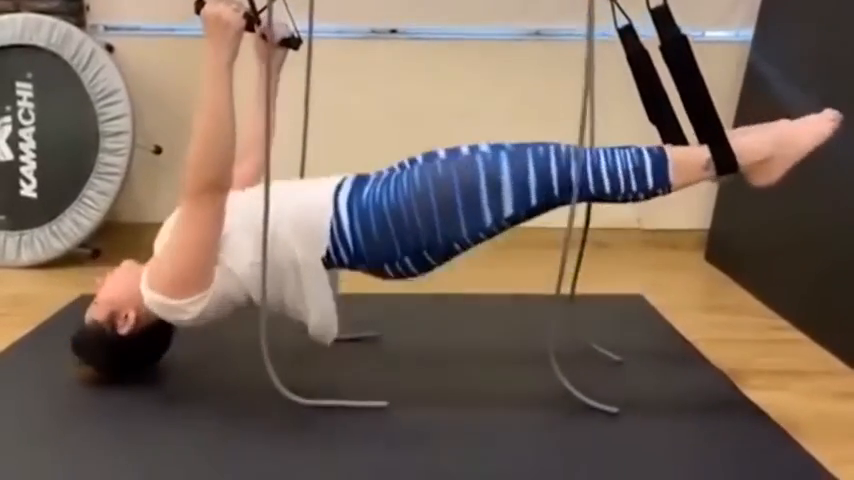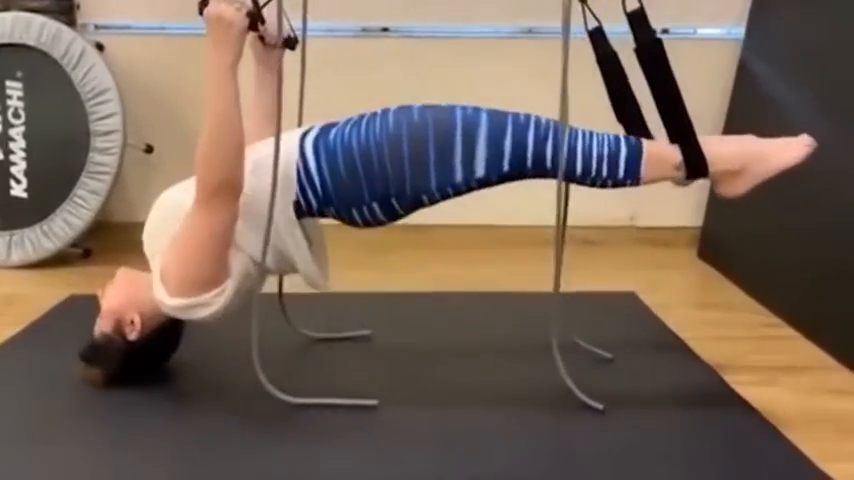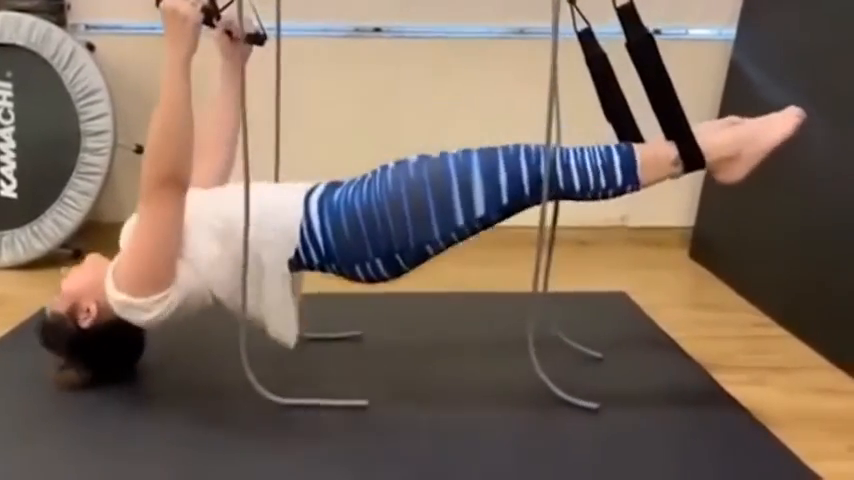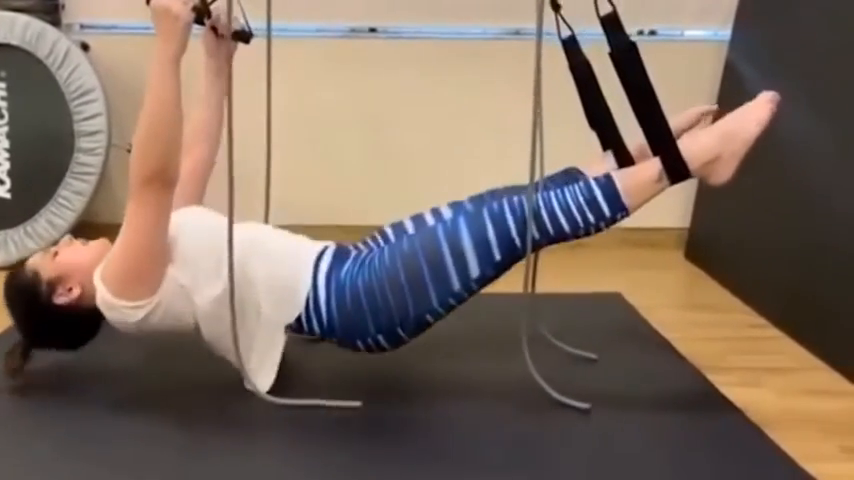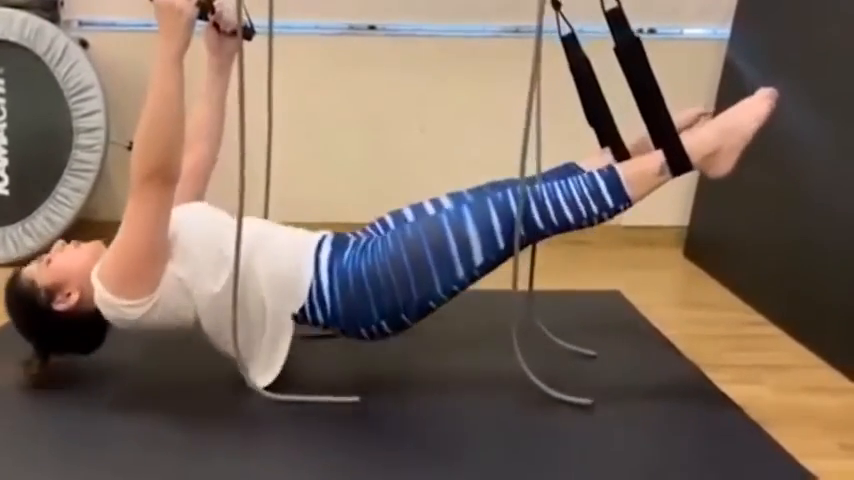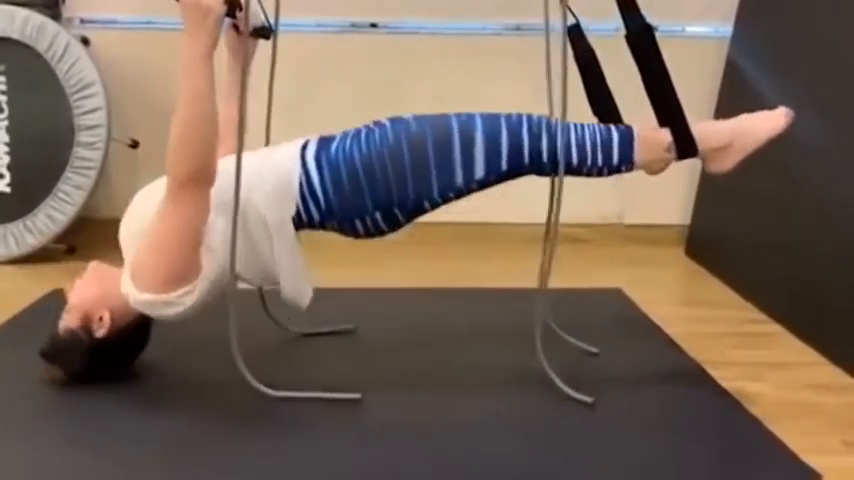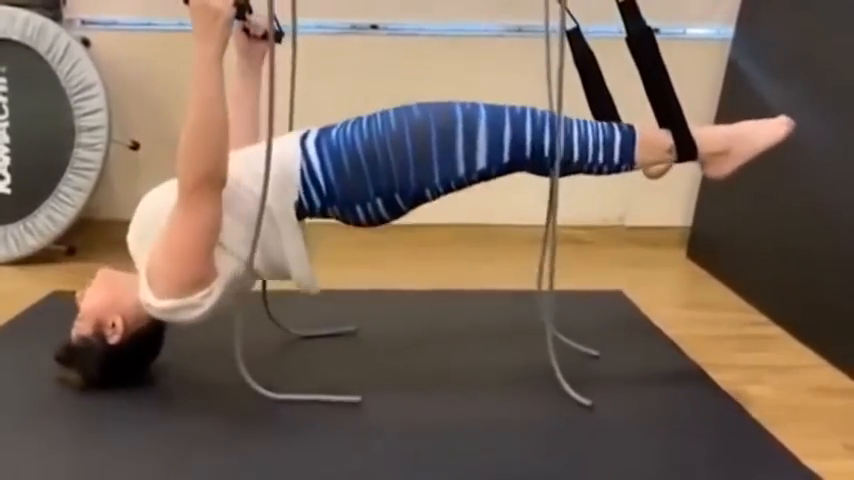
dt=0.4s
person 1, frame 1
left shoulder: (175, 270)
right shoulder: (175, 290)
left elbow: (247, 168)
right elbow: (209, 184)
left wrist: (268, 72)
left hip: (365, 213)
right hip: (375, 221)
left knee: (554, 170)
right knee: (555, 173)
left ankle: (727, 149)
right ankle: (738, 153)
person 1, frame 2
left shoulder: (172, 270)
right shoulder: (183, 288)
left elbow: (247, 162)
right elbow: (224, 184)
left wrist: (266, 68)
left knee: (531, 142)
right knee: (534, 142)
left ankle: (702, 153)
right ankle: (714, 158)
person 1, frame 3
left shoulder: (141, 267)
right shoulder: (136, 289)
left elbow: (209, 165)
right elbow: (165, 178)
left wrist: (233, 69)
left hip: (341, 219)
right hip: (344, 232)
left knee: (527, 170)
right knee: (528, 169)
left ankle: (688, 146)
right ankle: (711, 151)
person 1, frame 4
left shoulder: (153, 250)
right shoulder: (125, 289)
left elbow: (192, 162)
right elbow: (152, 175)
left wrist: (217, 67)
left hip: (344, 275)
right hip: (349, 302)
left knee: (517, 207)
right knee: (522, 218)
left ankle: (651, 152)
right ankle: (694, 156)
person 1, frame 5
left shoulder: (140, 266)
right shoulder: (119, 290)
left elbow: (194, 162)
right elbow: (151, 173)
left wrist: (221, 66)
left hip: (338, 266)
right hip: (350, 285)
left knee: (518, 204)
right knee: (518, 209)
left ankle: (654, 148)
right ankle: (694, 150)
person 1, frame 6
left shoulder: (142, 249)
right shoulder: (154, 284)
left elbow: (223, 163)
right elbow: (194, 178)
left hip: (330, 179)
right hip: (342, 179)
left knee: (516, 142)
right knee: (521, 142)
left ankle: (663, 142)
right ankle: (699, 142)
person 1, frame 7
left shoulder: (154, 256)
right shoulder: (170, 287)
left elbow: (234, 164)
right elbow: (205, 180)
left wrist: (249, 63)
left hip: (332, 161)
left knee: (522, 136)
right knee: (525, 132)
left ankle: (674, 142)
right ankle: (701, 145)
